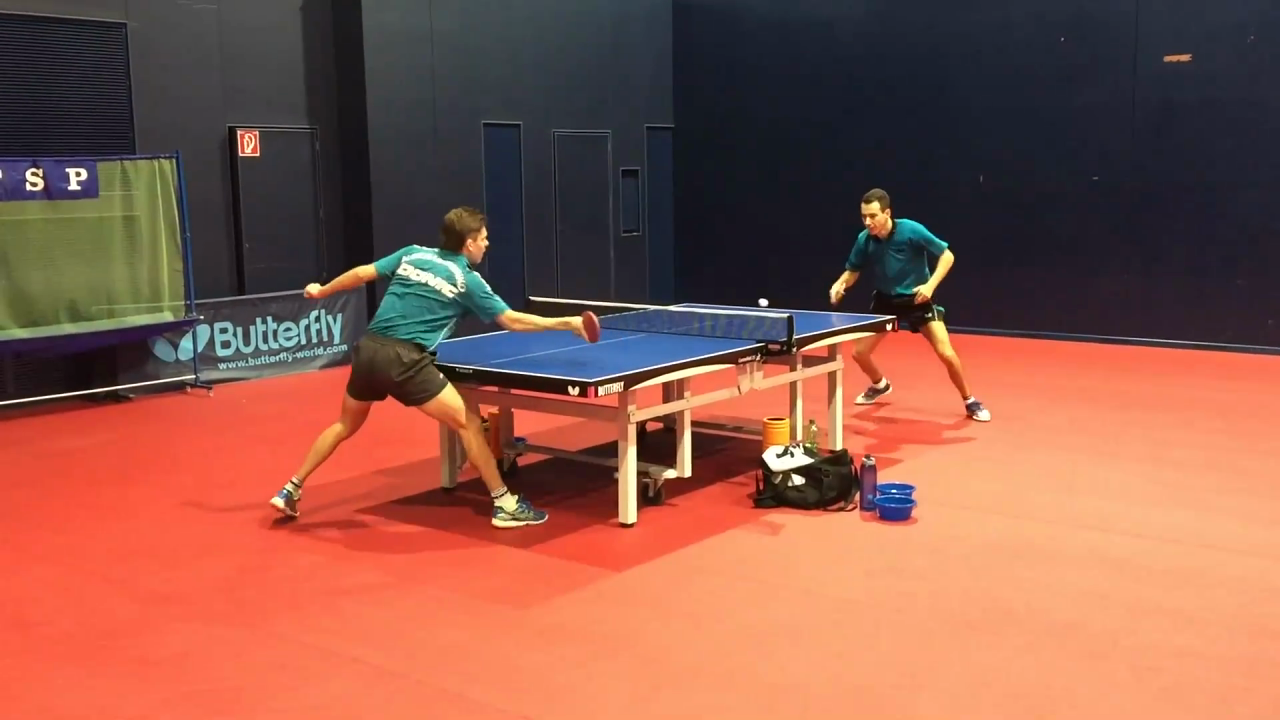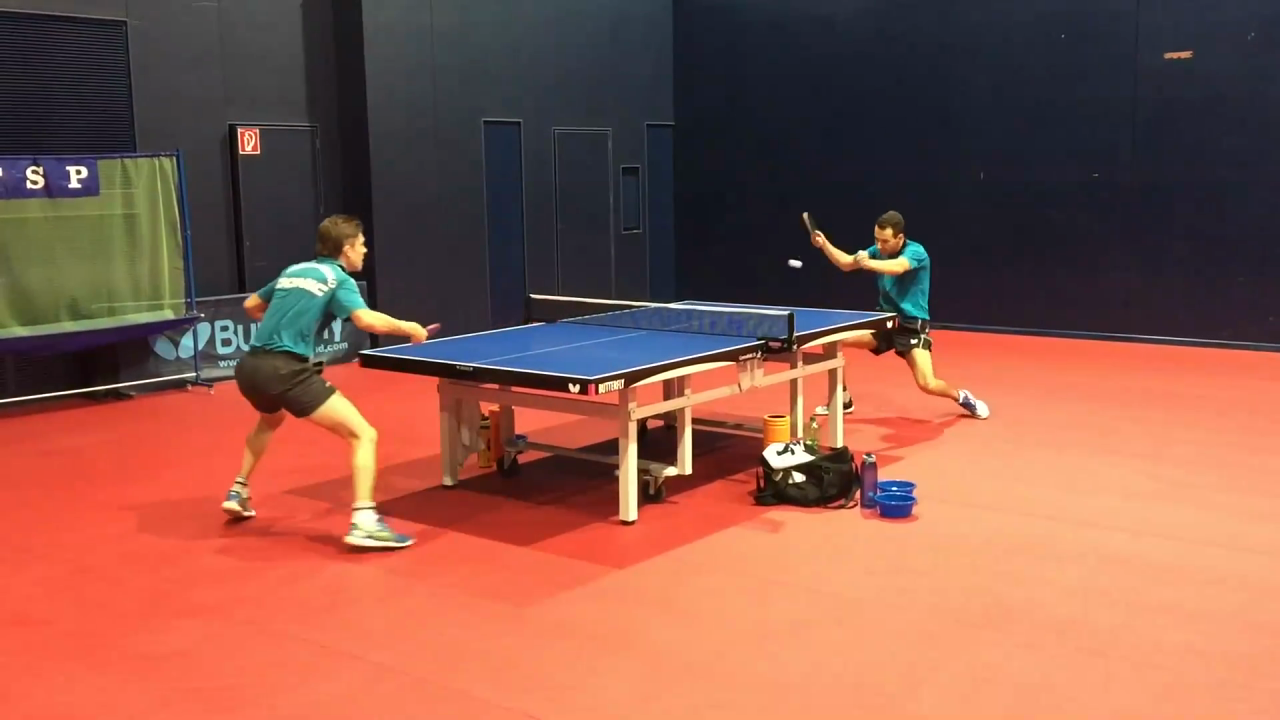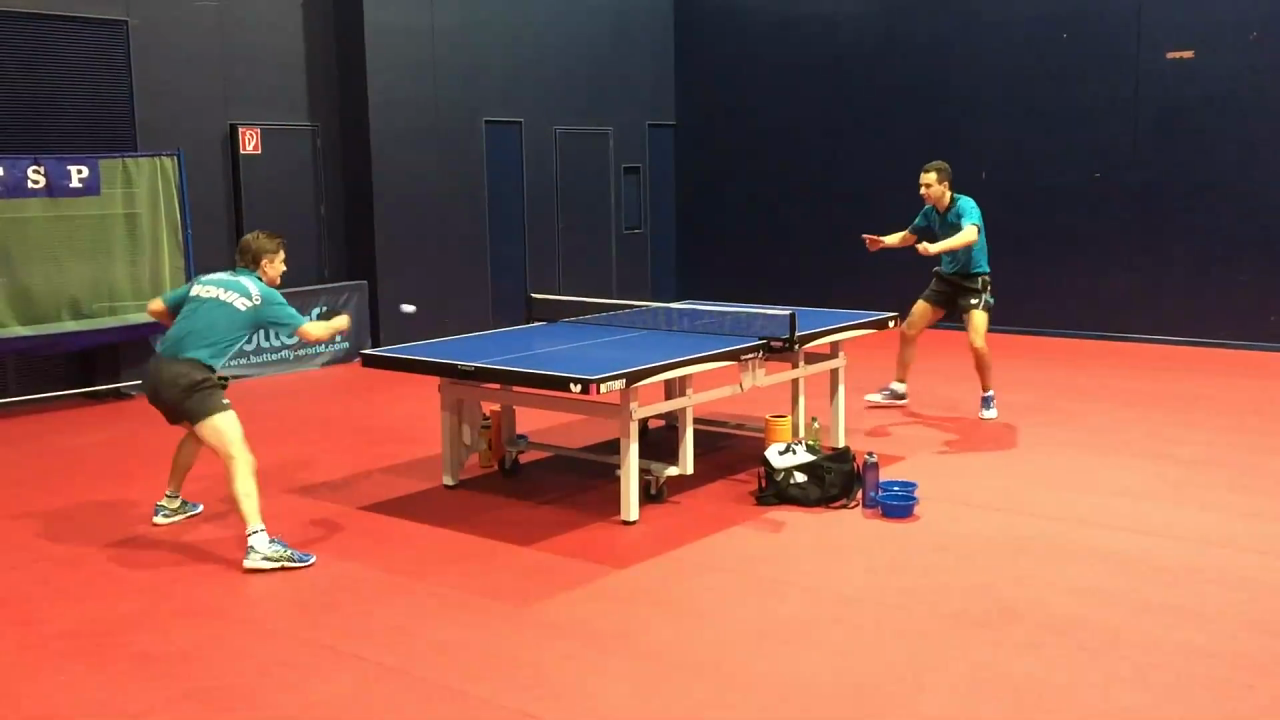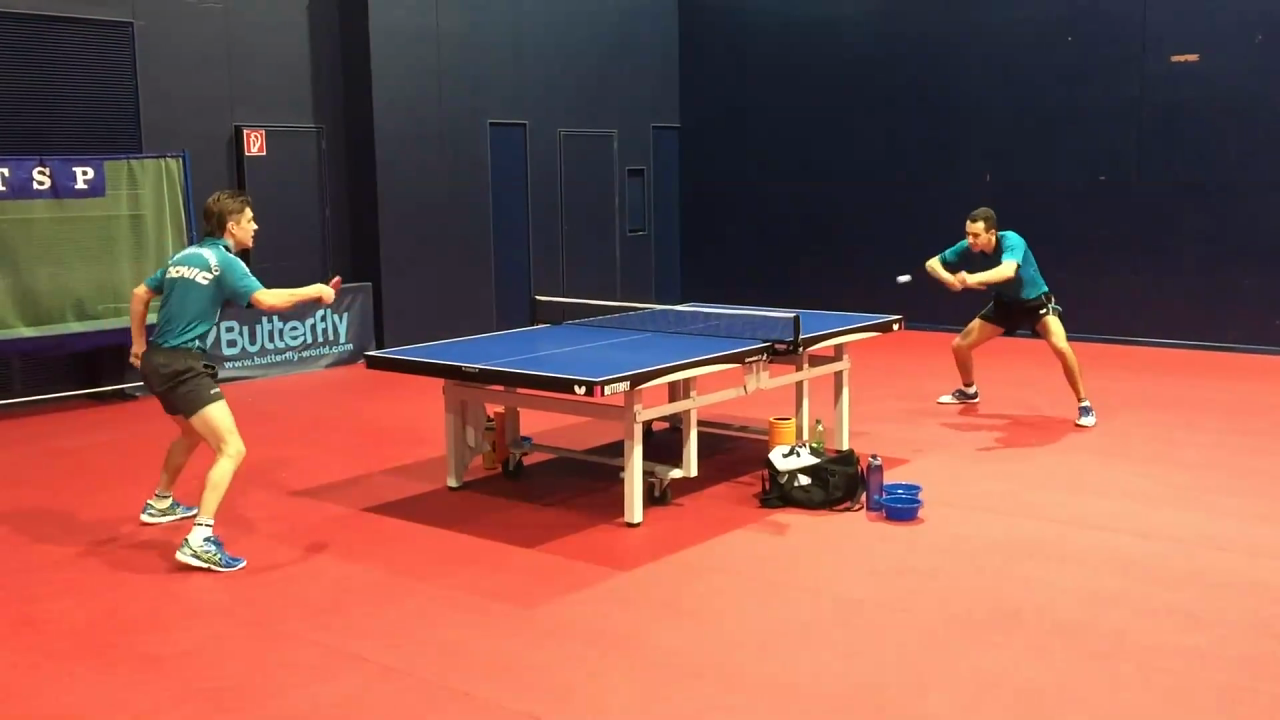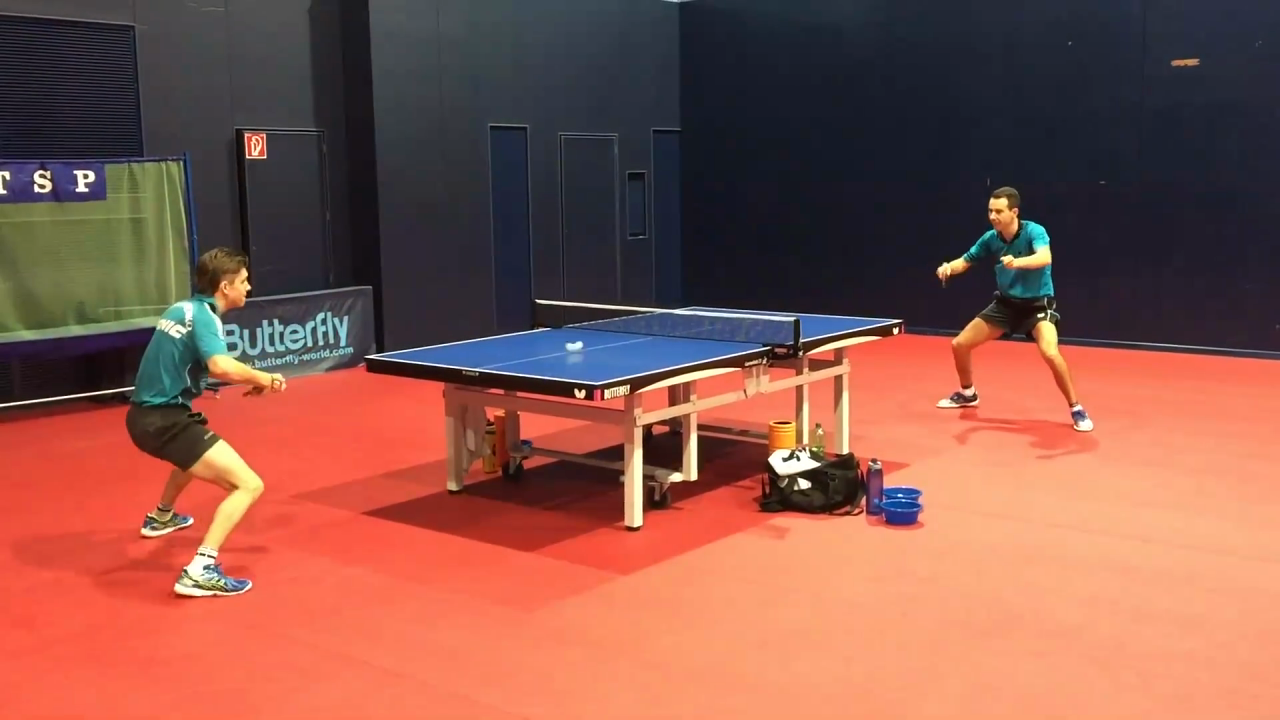
dt=0.4s
person 1, frame 1
left shoulder: (413, 254)
right shoulder: (468, 281)
left elbow: (361, 274)
right elbow: (512, 321)
left wrist: (322, 291)
right wrist: (566, 323)
left hip: (368, 349)
right hip: (404, 359)
left knee: (346, 426)
right knee: (468, 423)
left ankle: (290, 490)
right ankle: (505, 504)
person 1, frame 2
left shoulder: (293, 271)
right shoulder: (338, 280)
left elbow: (251, 305)
right elbow: (368, 320)
right wrist: (408, 328)
left hip: (250, 367)
right hip: (287, 371)
left knee: (269, 421)
right knee: (363, 435)
left ankle: (238, 493)
right ankle: (364, 521)
person 1, frame 3
left shoulder: (205, 281)
right shoulder: (263, 295)
left elbow: (155, 308)
right elbow: (312, 333)
right wrist: (339, 323)
left hip: (157, 374)
right hip: (191, 381)
left knee: (197, 433)
right knee: (240, 461)
left ankle: (170, 504)
right ankle: (260, 543)
person 1, frame 4
left shoulder: (183, 255)
right shoulder: (225, 262)
left elbow: (140, 295)
right elbow: (265, 300)
left wrist: (139, 342)
right wrist: (316, 291)
left hip: (157, 361)
right hip: (182, 365)
left knee: (192, 434)
right knee: (232, 450)
left ankle: (160, 503)
right ankle: (200, 540)
person 1, frame 5
left shoulder: (182, 309)
right shoulder: (204, 317)
right elbow: (221, 365)
left wrist: (250, 378)
right wrist: (261, 377)
left hip: (143, 416)
right hip: (165, 422)
left knee: (198, 450)
right knee: (248, 485)
left ankle: (160, 517)
right ankle: (201, 569)
person 2, frame 1
left shoulder: (912, 230)
right shoulder: (864, 240)
left elbow: (947, 256)
right elbow: (852, 272)
left wrist: (931, 285)
right wrist: (839, 286)
left hip: (919, 298)
right hip: (886, 299)
left knee: (946, 353)
right knee: (859, 352)
left ankle: (970, 401)
right ankle: (879, 385)
person 2, frame 2
left shoulder: (915, 251)
right shoulder: (878, 250)
left elbow: (897, 268)
right elbow: (848, 262)
left wrist: (867, 263)
right wrist: (825, 245)
left hip: (911, 326)
left knee: (927, 384)
left ankle: (962, 398)
right ankle: (843, 400)
person 2, frame 3
left shoulder: (966, 206)
right shoulder: (929, 212)
left elbow: (970, 236)
right elbow: (907, 237)
left wrist: (936, 247)
right wrist: (882, 241)
left hip: (973, 281)
right hip: (945, 280)
left knee: (976, 343)
right knee: (907, 331)
left ankle: (988, 396)
right ankle: (898, 389)
person 2, frame 4
left shoulder: (1011, 241)
right shoulder: (967, 248)
left elbow: (1008, 272)
right elbow: (933, 263)
left wrist: (973, 279)
right wrist: (948, 279)
left hip: (1035, 301)
right hip: (1004, 304)
left knee: (1060, 347)
right knee: (959, 345)
left ankle: (1084, 405)
right ankle: (968, 391)
person 2, frame 5
left shoulder: (1034, 231)
right shoulder: (990, 238)
left elbow: (1045, 259)
right elbow: (965, 262)
left wrist: (1017, 262)
right wrist: (948, 267)
left hip: (1037, 304)
right hip: (1005, 303)
left knee: (1050, 354)
right knee: (959, 344)
left ankle: (1076, 409)
right ankle: (967, 393)
